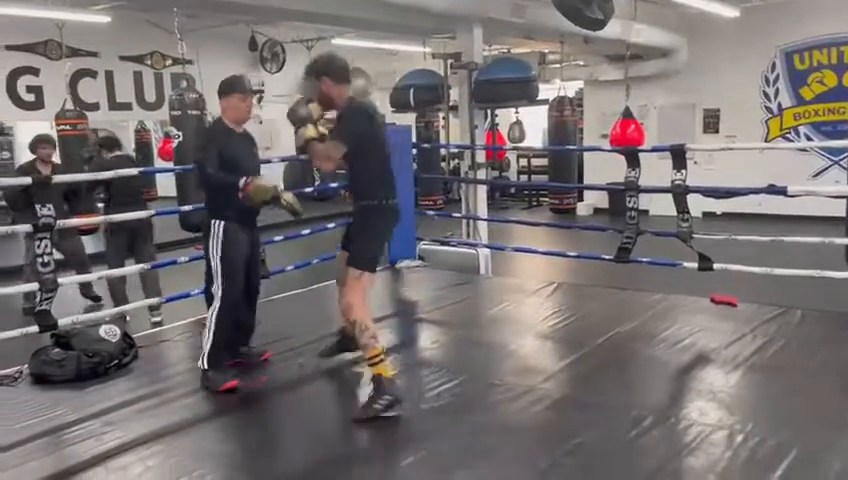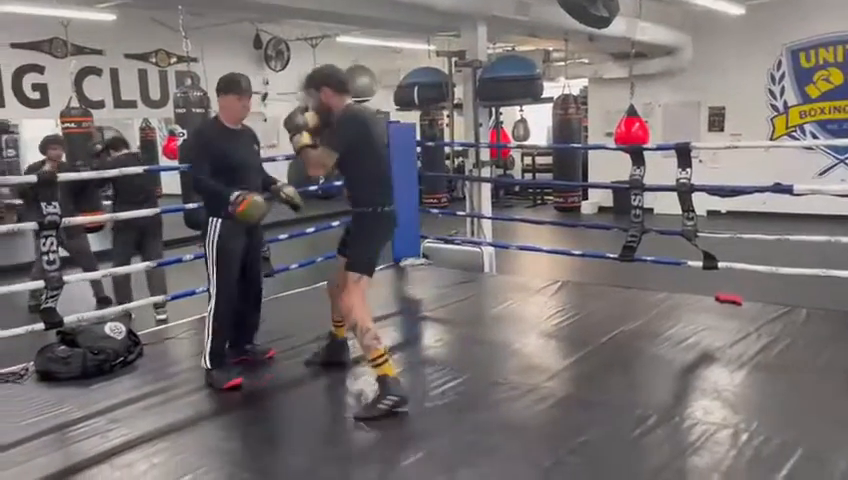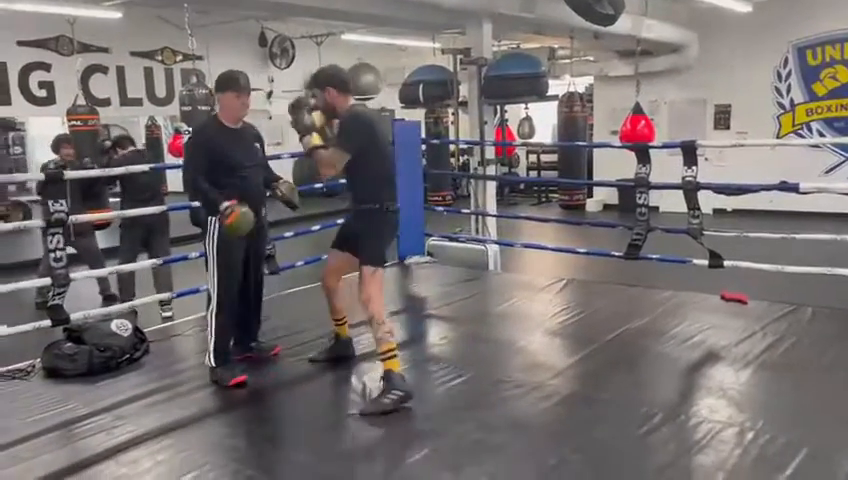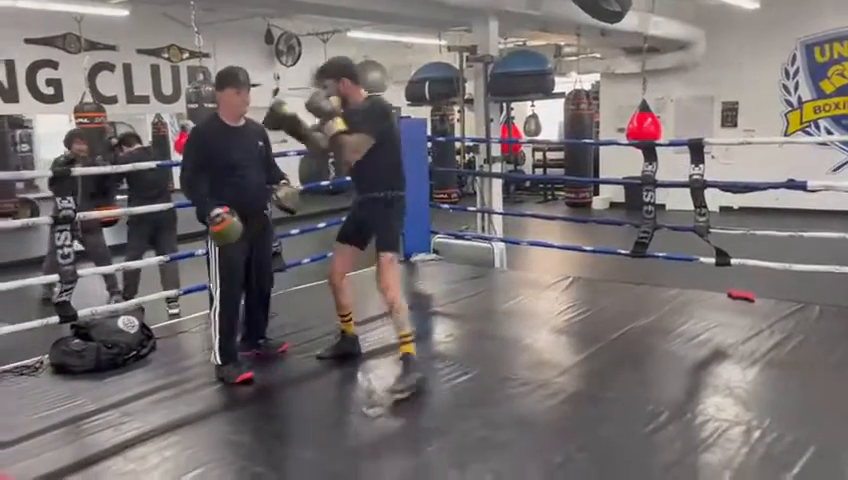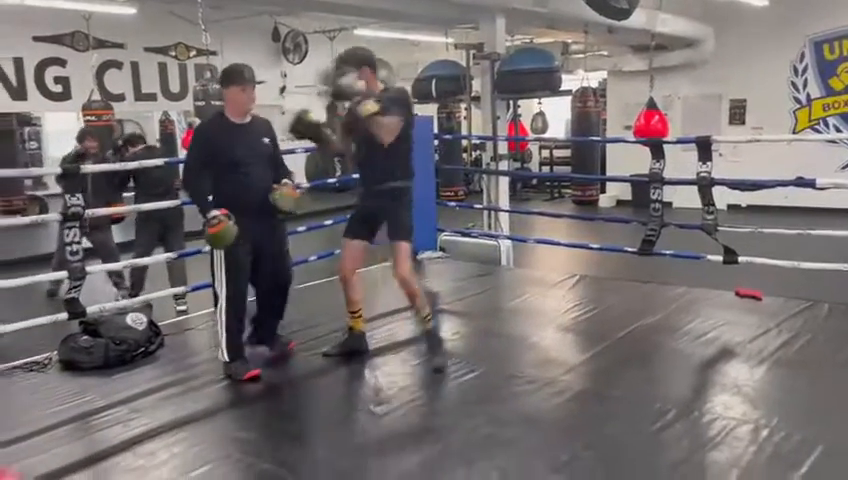
dt=0.1s
person 1, frame 1
left shoulder: (357, 112)
right shoulder: (351, 111)
left elbow: (325, 162)
right elbow: (341, 156)
left wrist: (303, 124)
right wrist: (312, 126)
left hip: (376, 211)
right hip: (366, 207)
left knee: (351, 299)
right knee: (345, 276)
left ankle: (385, 386)
right ankle: (350, 336)
person 1, frame 2
left shoulder: (349, 120)
right shoulder: (358, 115)
left elbow: (317, 168)
left wrist: (299, 132)
right wrist: (313, 127)
left hip: (374, 217)
right hip: (365, 214)
left knee: (354, 303)
right knee: (337, 282)
left ankle: (390, 387)
right ankle: (336, 346)
person 1, frame 3
left shoulder: (355, 120)
right shoulder: (358, 116)
left elbow: (328, 167)
right elbow: (338, 151)
left wrist: (307, 131)
right wrist: (319, 124)
left hip: (377, 214)
right hip: (363, 211)
left knee: (369, 296)
right knee: (328, 277)
left ankle: (395, 382)
right ankle: (342, 343)
person 1, frame 4
left shoulder: (376, 109)
right shoulder: (347, 113)
left elbow: (352, 155)
right elbow: (331, 149)
left wrist: (330, 115)
right wrist: (296, 126)
left hip: (387, 204)
right hip: (364, 203)
left knee: (387, 280)
right knee: (336, 272)
left ankle: (410, 363)
right ankle: (348, 339)
person 1, frame 5
left shoulder: (396, 97)
right shoulder: (359, 107)
left elbow: (386, 135)
right elbow: (349, 144)
left wrist: (361, 98)
left hip: (395, 194)
right hip: (368, 196)
left knee: (403, 271)
right knee: (346, 269)
left ankle: (432, 336)
right ankle: (356, 336)
person 2, frame 1
left shoulder: (245, 137)
right shoulder: (213, 135)
right elbow: (206, 175)
left wrist: (276, 192)
right wrist: (243, 184)
left hip: (247, 224)
right hip: (224, 225)
left knee: (249, 288)
right knee: (225, 293)
left ankle: (236, 347)
right ankle: (211, 365)
person 2, frame 2
left shoulder: (248, 135)
right shoulder: (205, 135)
right elbow: (199, 179)
left wrist: (277, 188)
right wrist: (232, 196)
left hip: (251, 222)
right hip: (223, 223)
left knee: (251, 287)
right knee: (223, 293)
left ankle: (241, 344)
right ankle: (214, 364)
person 2, frame 3
left shoulder: (251, 132)
right shoulder: (204, 135)
right elbow: (193, 181)
left wrist: (277, 183)
right wrist: (221, 205)
left hip: (255, 220)
right hip: (223, 224)
left knee: (253, 285)
right knee: (224, 292)
left ankle: (245, 341)
right ankle: (219, 361)
person 2, frame 4
left shoulder: (256, 130)
right shoulder: (204, 134)
left elbow: (269, 166)
right elbow: (190, 180)
left wrist: (282, 184)
right wrist: (212, 209)
left hip: (259, 221)
right hip: (227, 225)
left knee: (261, 285)
right knee: (226, 293)
left ankle: (253, 338)
right ankle: (226, 360)
person 2, frame 5
left shoulder: (263, 126)
right shoulder: (208, 132)
left elbow: (276, 163)
right elbow: (192, 178)
left wrist: (285, 182)
right wrist: (210, 211)
left hip: (268, 218)
right hip: (230, 223)
left knee: (279, 279)
right knee: (231, 290)
left ankle: (265, 333)
right ankle: (232, 356)
person 3, frame 1
left shoulder: (103, 166)
right shoulder: (137, 164)
left elbow: (89, 185)
left hip: (117, 223)
right hip: (141, 220)
left knee: (115, 268)
right knee: (148, 264)
left ankle: (121, 311)
right ankle: (155, 310)
person 3, frame 2
left shoulder: (112, 164)
right shoulder: (145, 161)
left wrist: (102, 155)
left hip: (126, 221)
right hip: (151, 218)
left knee: (121, 264)
right knee: (155, 261)
right ankle: (160, 307)
person 3, frame 3
left shoulder: (119, 162)
right shoulder: (153, 159)
left wrist: (110, 157)
left hip: (134, 218)
right hip: (158, 215)
left knee: (126, 260)
right knee: (161, 259)
left ankle: (126, 303)
right ankle: (166, 305)
person 3, frame 4
left shoulder: (126, 159)
left elbow: (112, 180)
left wrist: (117, 154)
left hip: (141, 215)
right hip: (165, 213)
left knee: (133, 257)
right knee: (168, 256)
left ankle: (127, 300)
right ankle: (173, 301)
person 3, frame 5
left shoulder: (131, 159)
left elbow: (119, 184)
left hip: (149, 214)
right hip: (173, 210)
left knee: (140, 255)
right knee: (176, 253)
left ankle: (132, 296)
right ankle: (180, 298)
person 4, frame 1
left shoulder: (60, 170)
right shoulder: (24, 170)
left elbow: (70, 195)
right elbow: (10, 197)
left wrist: (77, 189)
right wrist: (28, 186)
left knee: (80, 257)
right knee: (33, 265)
left ankle: (88, 291)
right ankle: (29, 302)
person 4, frame 2
left shoulder: (68, 169)
right shoulder: (34, 169)
left elbow: (79, 193)
right elbow: (23, 194)
left hip: (69, 224)
left knee: (88, 259)
right knee: (41, 265)
left ankle: (100, 294)
right ankle: (34, 299)
person 4, frame 3
left shoulder: (80, 168)
right shoulder: (48, 167)
left elbow: (95, 193)
right elbow: (41, 190)
right wrist: (53, 170)
left hip: (79, 223)
left knee: (95, 258)
right knee: (49, 262)
left ankle: (107, 292)
right ankle: (41, 297)
person 4, frame 4
left shoulder: (93, 164)
right shoulder: (60, 163)
left elbow: (106, 190)
right elbow: (52, 185)
right wrist: (63, 163)
left hip: (89, 219)
left knee: (102, 255)
right knee: (54, 256)
left ankle: (113, 289)
right ankle: (47, 290)
person 4, frame 5
left shoulder: (104, 161)
right shoulder: (70, 159)
left elbow: (114, 186)
right wrist: (72, 157)
left hip: (98, 216)
left knee: (110, 251)
right knee: (62, 253)
left ankle: (120, 285)
right ankle: (54, 286)
